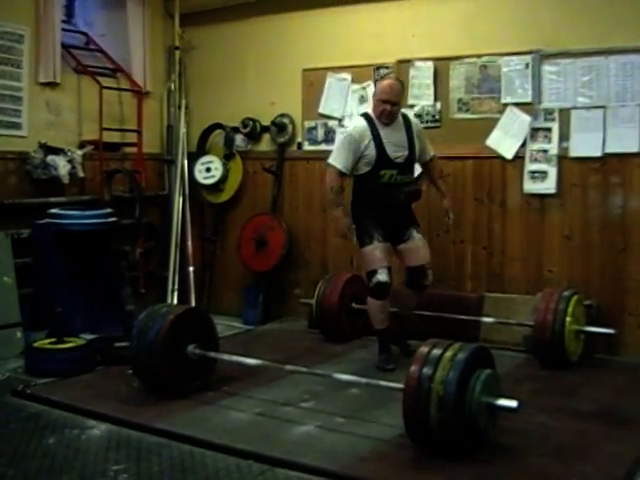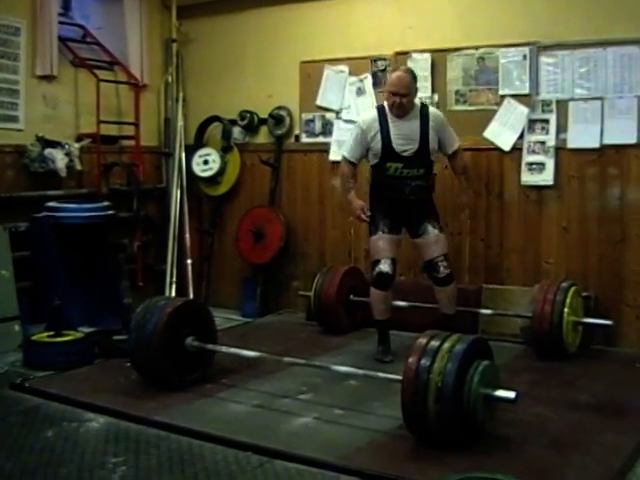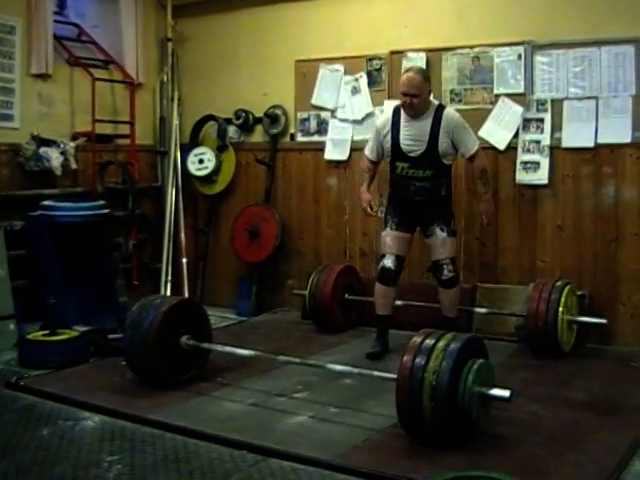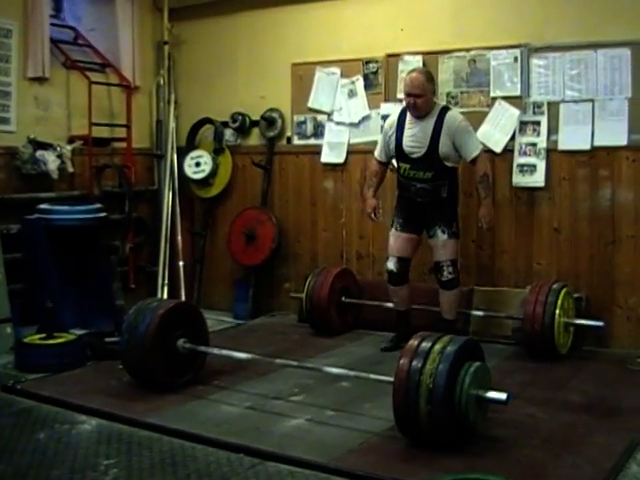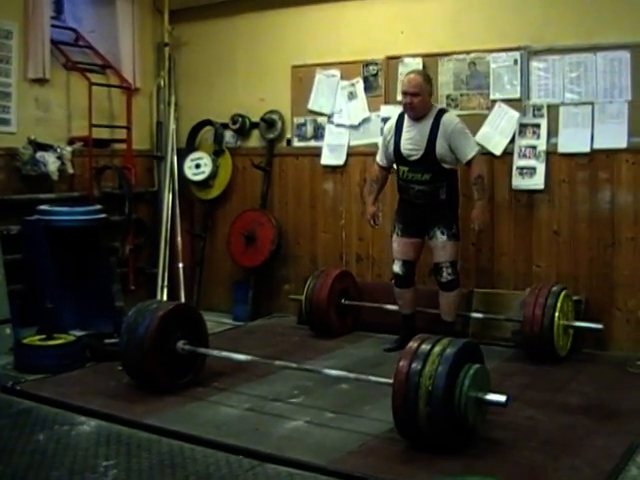
dt=0.2s
person 1, frame 1
left shoulder: (412, 126)
right shoulder: (358, 130)
left elbow: (427, 163)
right elbow: (335, 173)
left wrist: (445, 195)
right wrist: (338, 212)
left hip: (402, 211)
right hip: (370, 214)
left knee: (422, 274)
right knee: (379, 280)
left ankle: (398, 331)
right ankle: (384, 347)
person 1, frame 2
left shoulder: (432, 117)
right shoulder: (370, 121)
left elbow: (455, 154)
right elbow: (348, 161)
left wrist: (466, 189)
right wrist: (352, 195)
left hip: (421, 204)
right hip: (384, 206)
left knee: (440, 268)
right knee: (382, 272)
right ankle: (382, 340)
person 1, frame 3
left shoulder: (449, 119)
right shoulder: (387, 120)
left elbow: (476, 156)
right elbow: (370, 159)
left wrist: (485, 195)
right wrist: (364, 189)
left hip: (436, 205)
right hip: (399, 205)
left knee: (445, 269)
right knee: (388, 267)
right ankle: (381, 337)
person 1, frame 4
left shoulder: (453, 121)
right shoulder: (394, 122)
left elbow: (480, 160)
right elbow: (379, 161)
left wrist: (486, 201)
right wrist: (370, 194)
left hip: (441, 207)
right hip: (406, 205)
left knee: (446, 271)
right knee: (395, 269)
right ankle: (403, 330)
person 1, frame 5
left shoulder: (448, 124)
right shoulder: (393, 126)
left elbow: (476, 162)
right elbow: (381, 167)
left wrist: (479, 204)
right wrist: (371, 201)
left hip: (441, 209)
right hip: (407, 208)
left knee: (446, 273)
right knee: (401, 272)
left ankle: (448, 337)
right ankle: (408, 331)
